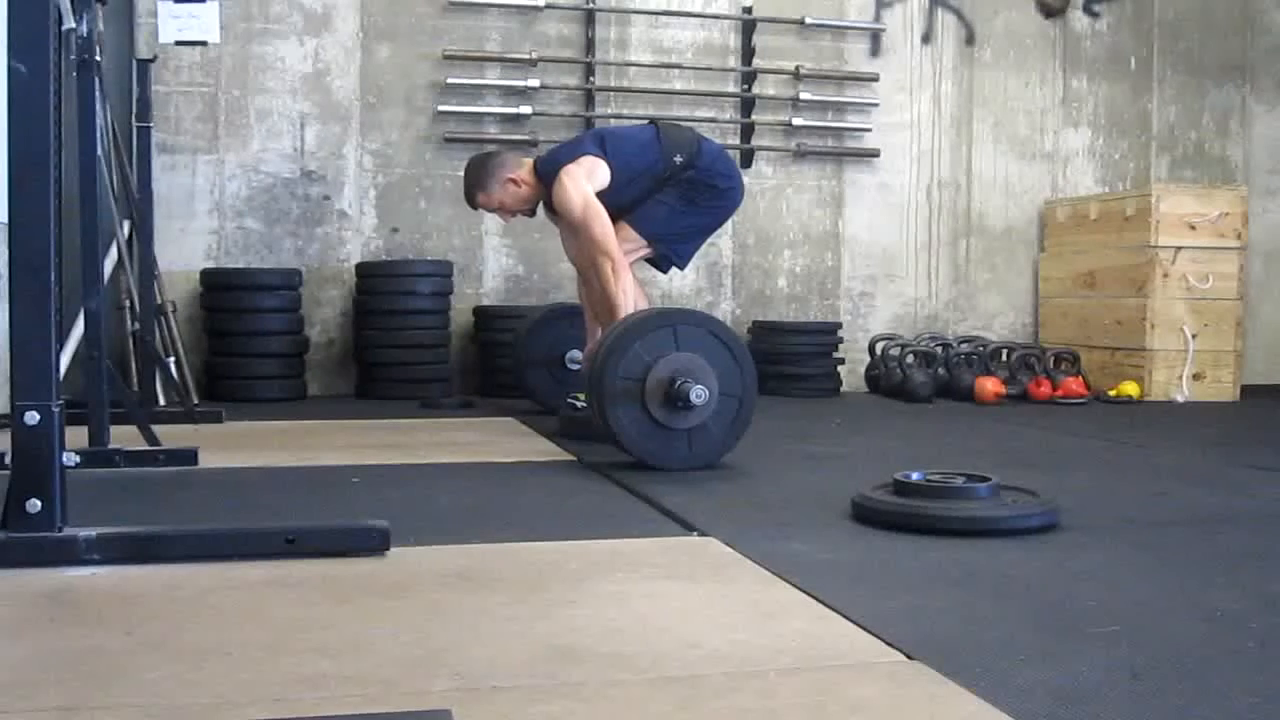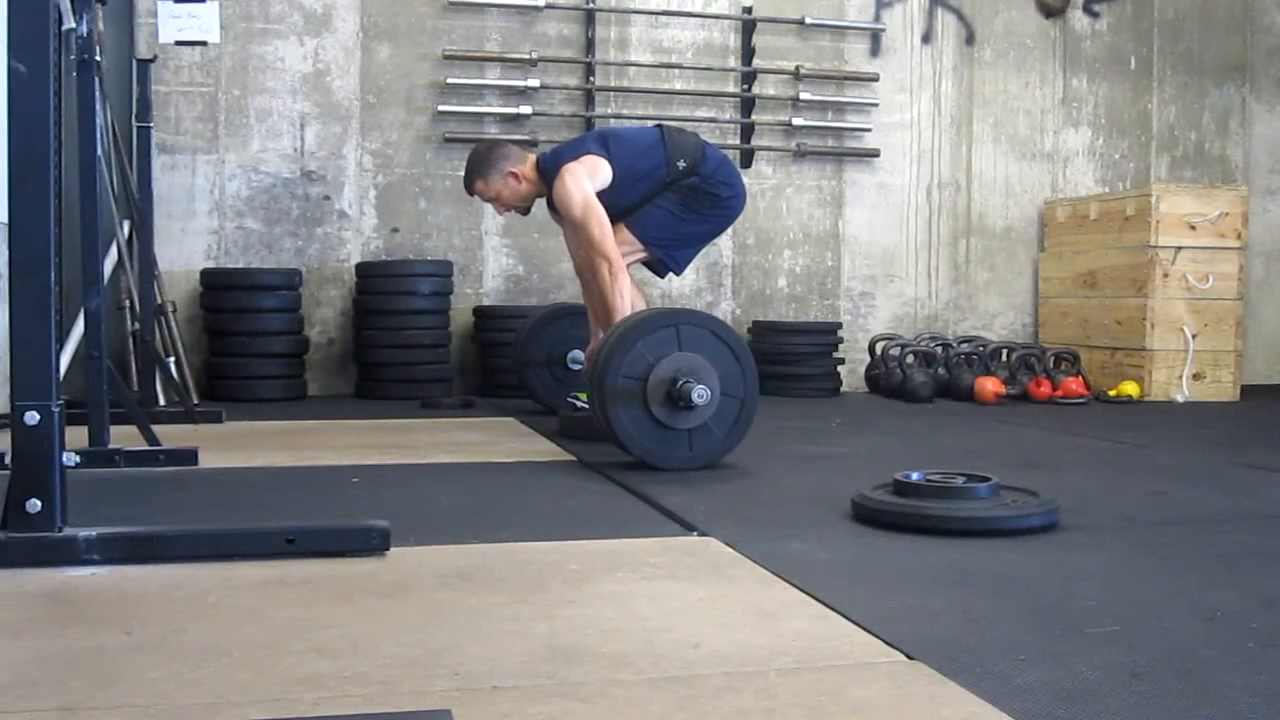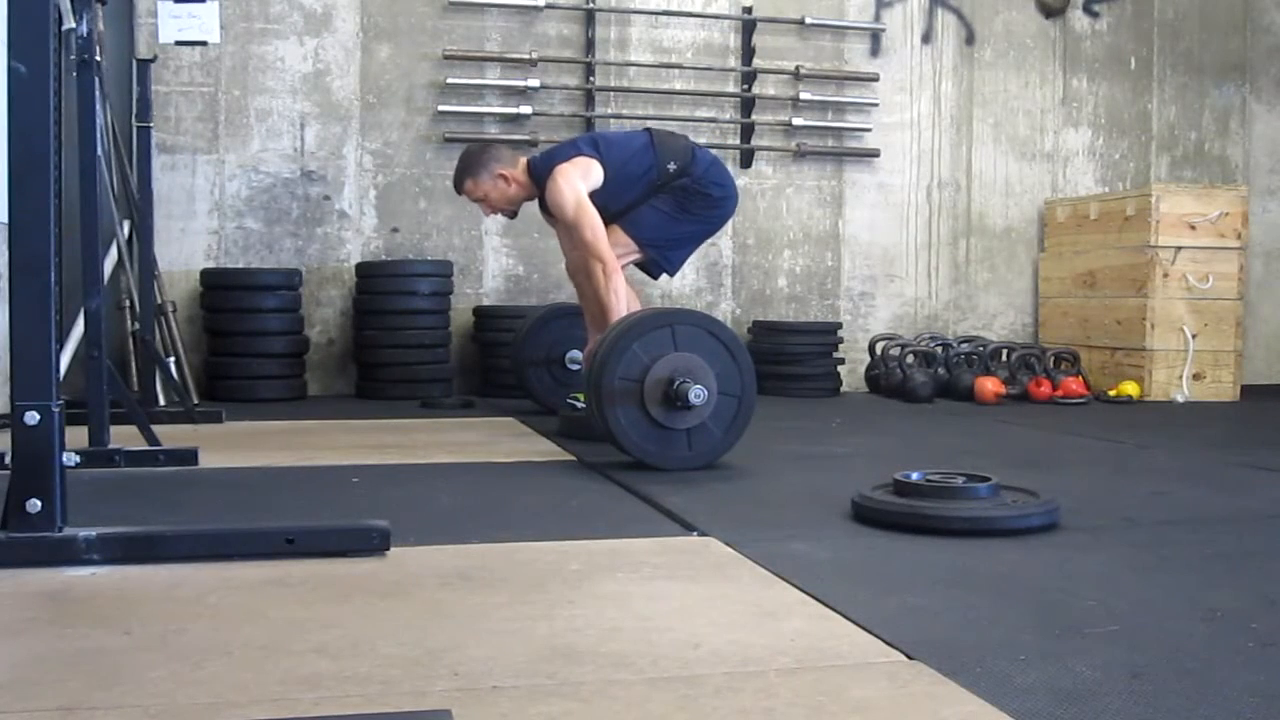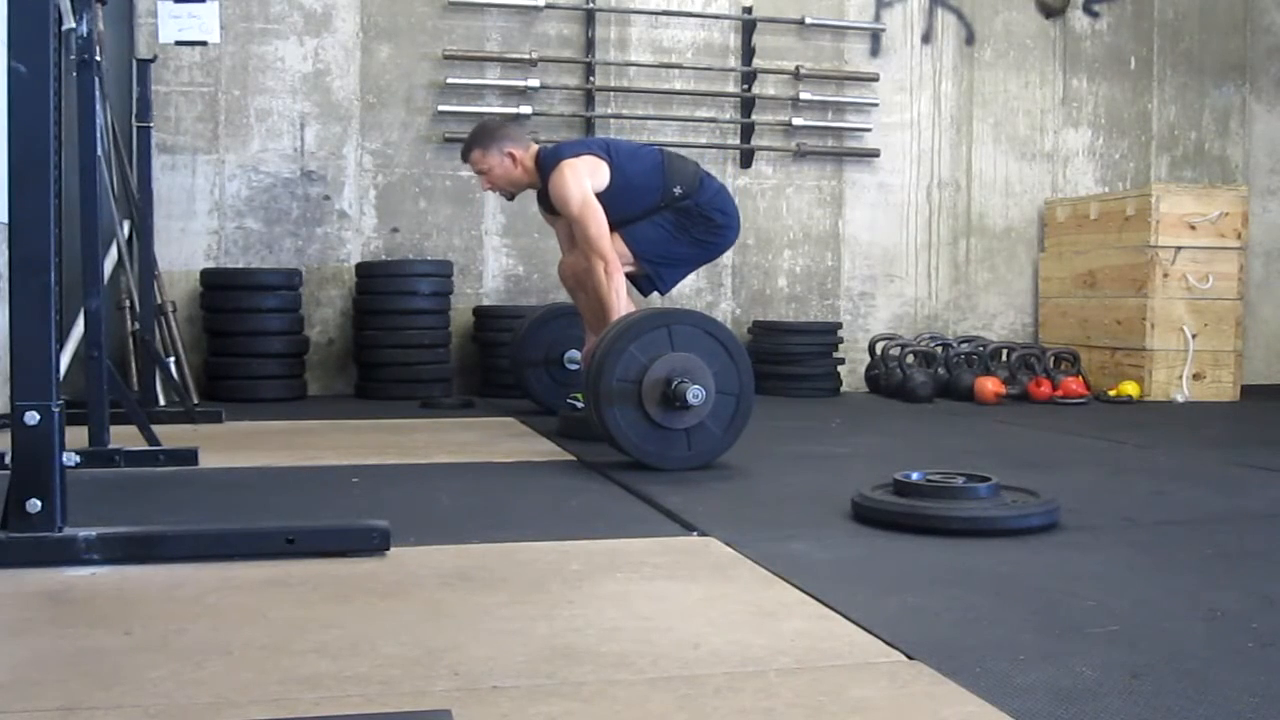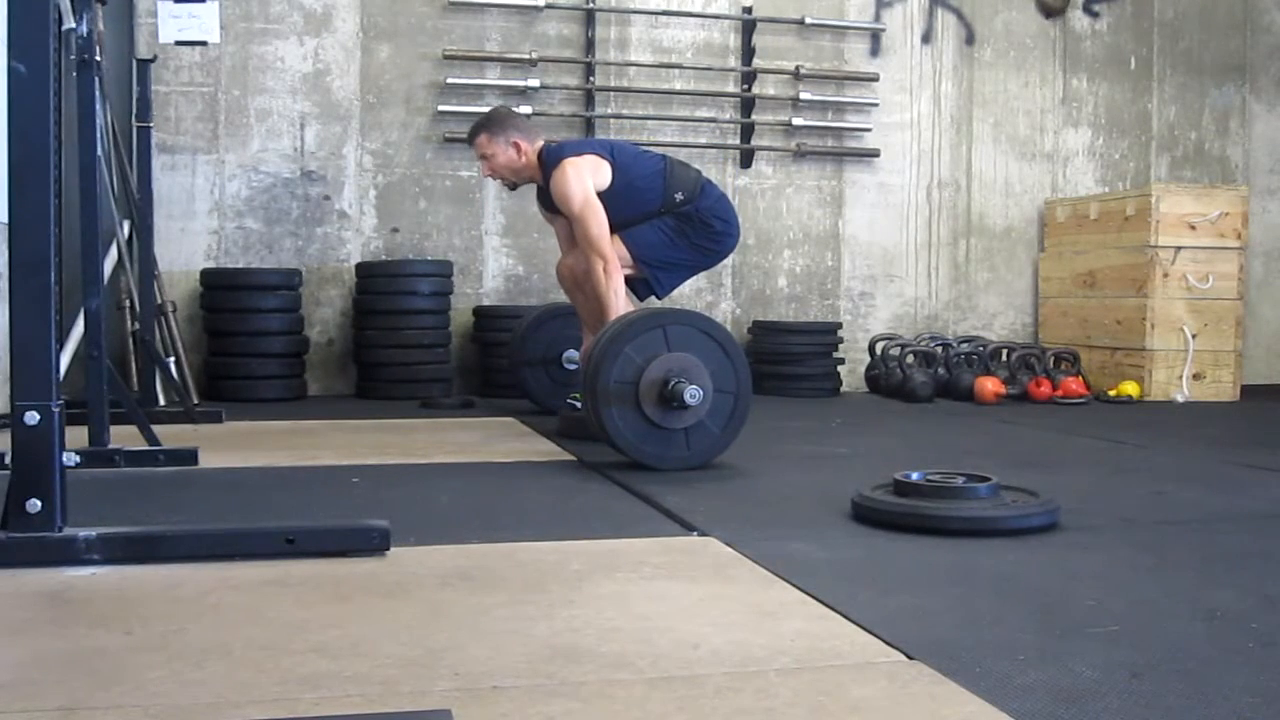
dt=0.7s
person 1, frame 1
left shoulder: (566, 184)
right shoulder: (555, 189)
left elbow: (612, 265)
right elbow: (585, 269)
right wrist: (594, 343)
left hip: (710, 178)
right hip: (687, 175)
left knee: (607, 260)
right knee: (596, 261)
person 1, frame 2
left shoulder: (568, 181)
right shoulder: (559, 191)
left elbow: (609, 263)
right elbow: (588, 265)
right wrist: (596, 341)
left hip: (712, 184)
right hip: (697, 179)
left knee: (608, 261)
right knee: (595, 260)
person 1, frame 3
left shoulder: (560, 183)
right shoulder: (551, 192)
left elbow: (606, 267)
right elbow: (586, 269)
right wrist: (595, 343)
left hip: (704, 186)
right hip: (691, 184)
left knee: (600, 264)
right knee: (587, 265)
person 1, frame 4
left shoulder: (565, 176)
right shoulder: (549, 191)
left elbow: (607, 265)
right elbow: (579, 265)
right wrist: (593, 341)
left hip: (705, 213)
right hip: (689, 211)
left knee: (593, 268)
right knee: (574, 271)
person 1, frame 5
left shoulder: (567, 174)
right shoulder: (549, 186)
left elbow: (604, 263)
right elbow: (579, 263)
right wrist: (591, 340)
left hip: (706, 220)
right hip: (692, 218)
left knee: (592, 268)
right knee: (573, 271)
